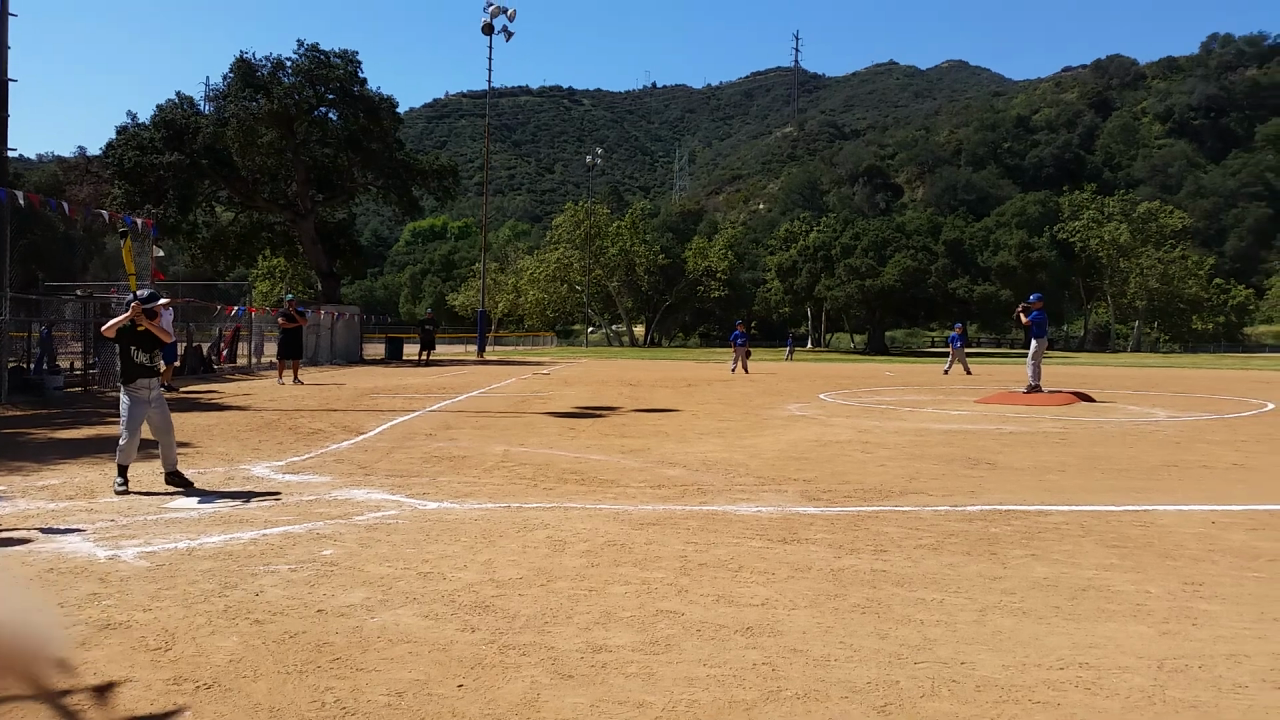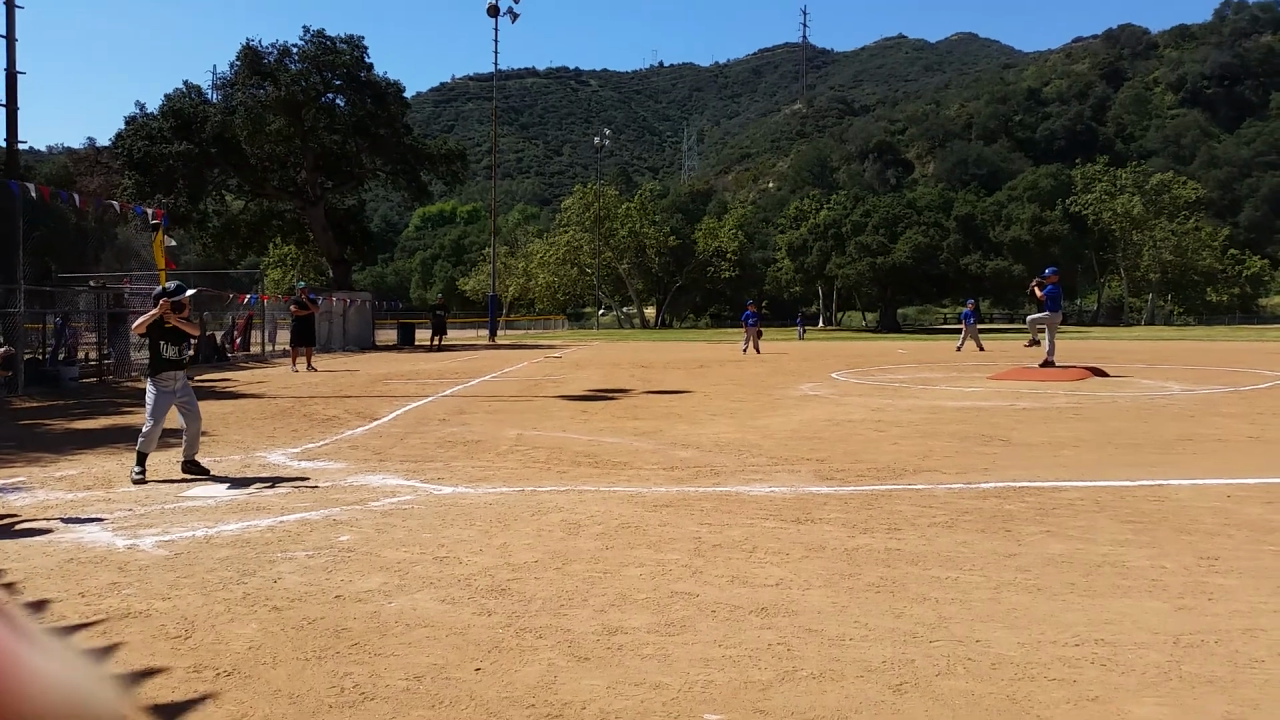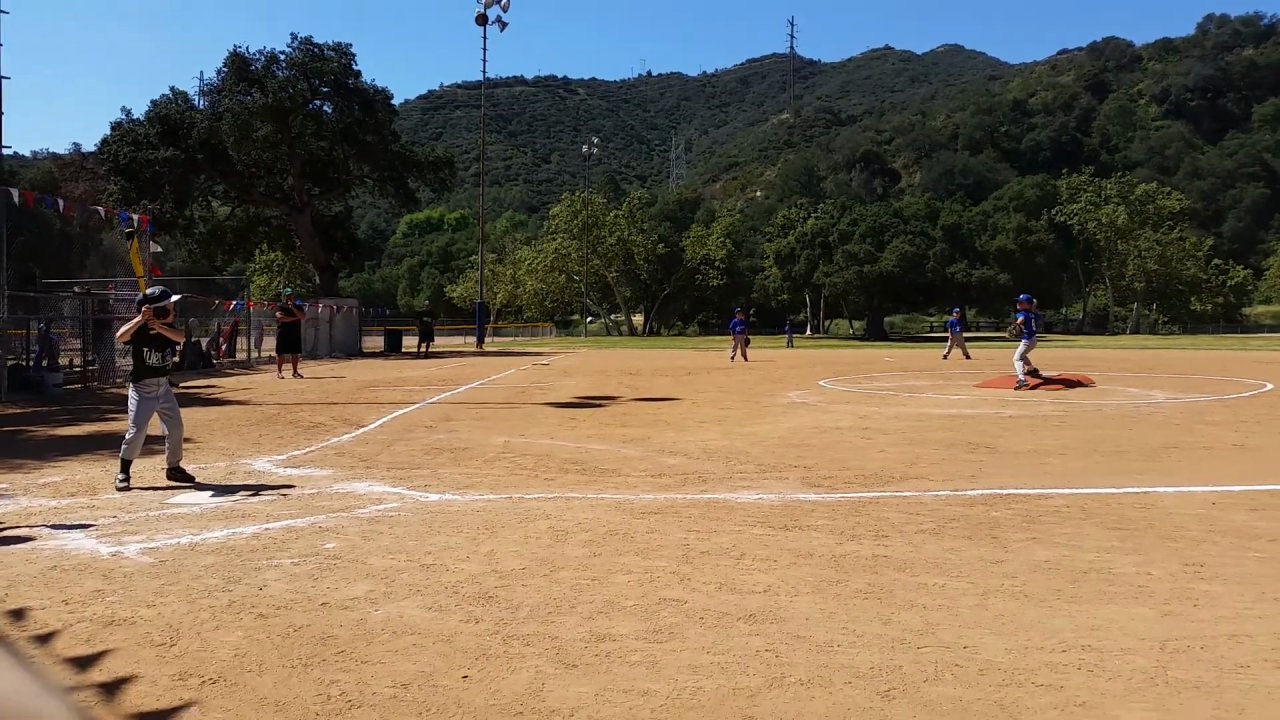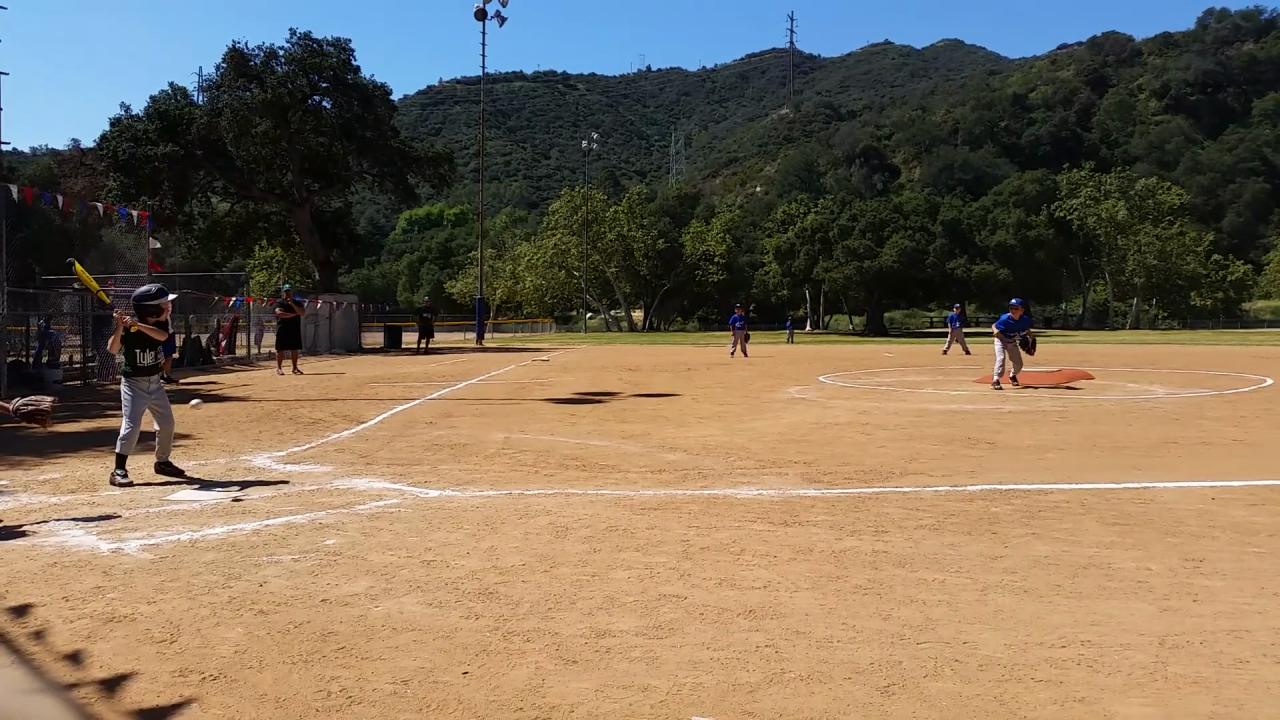
dt=0.7s
person 1, frame 1
left shoulder: (154, 331)
right shoulder: (127, 331)
left elbow: (168, 338)
right elbow: (105, 330)
left wrist: (147, 324)
right wrist: (129, 315)
left hip: (155, 390)
right hip: (133, 391)
left knee: (166, 433)
right knee: (130, 435)
left ankle: (171, 472)
right ankle: (121, 477)
person 1, frame 2
left shoulder: (183, 323)
right shoulder: (156, 324)
left elbow: (196, 331)
right elbow: (136, 328)
left wrist: (175, 321)
right wrist: (157, 311)
left hip: (181, 380)
right hip: (159, 382)
left knee: (194, 421)
right knee: (153, 423)
left ankle: (189, 461)
right ankle: (139, 466)
person 1, frame 3
left shoulder: (167, 328)
right shoulder: (139, 330)
left elbow: (180, 337)
right elbow: (120, 337)
left wrist: (158, 327)
right wrist: (140, 319)
left hip: (164, 386)
right hip: (141, 388)
left knee: (175, 427)
right knee: (137, 430)
left ankle: (173, 467)
right ankle: (123, 473)
person 1, frame 4
left shoulder: (159, 325)
right shoulder: (129, 330)
left elbow: (162, 336)
right elbow: (113, 349)
left wrist: (138, 326)
right wrist: (119, 326)
left hip: (155, 383)
right hip: (133, 384)
left knee: (166, 423)
right knee: (132, 425)
left ankle: (162, 462)
right ankle: (119, 470)
